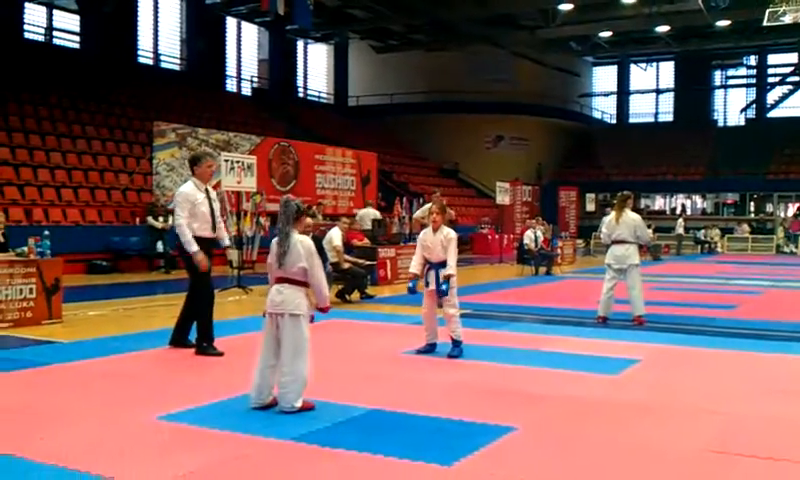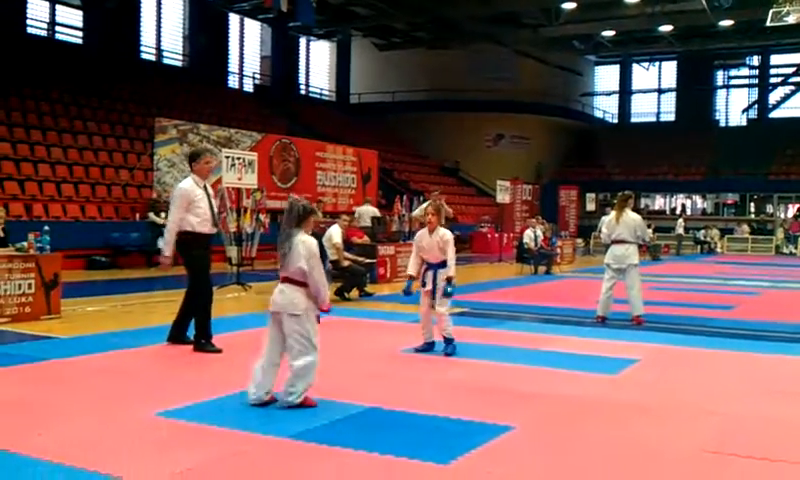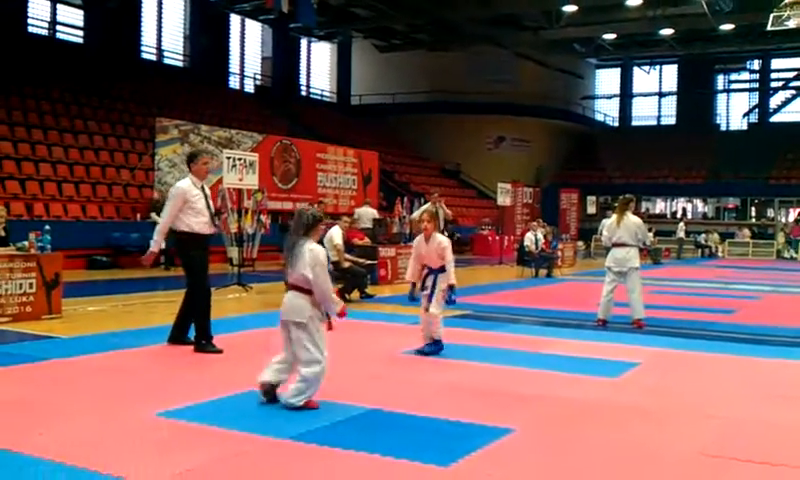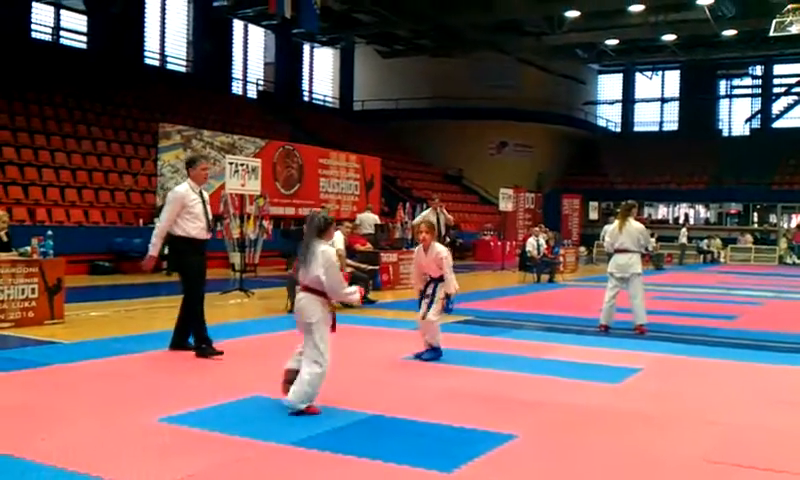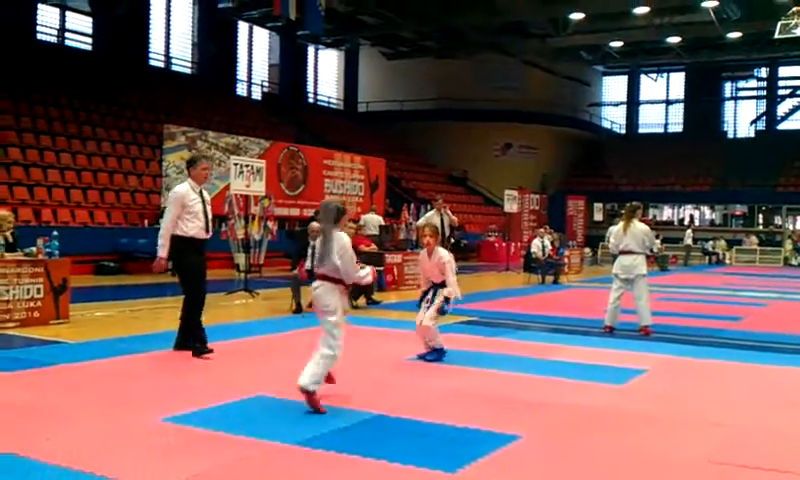
dt=0.1s
person 1, frame 1
left shoulder: (277, 241)
right shoulder: (304, 242)
right elbow: (316, 276)
right wrist: (324, 301)
left hip: (275, 296)
right hip: (296, 299)
left knee: (269, 350)
right knee: (296, 353)
left ankle: (261, 397)
right ankle: (290, 401)
person 1, frame 2
left shoulder: (285, 240)
right shoulder: (308, 242)
right elbow: (316, 277)
right wrist: (324, 302)
left hip: (281, 295)
right hip: (298, 300)
left knee: (273, 349)
right knee: (306, 350)
left ankle: (259, 394)
right ankle: (294, 396)
person 1, frame 3
left shoulder: (295, 246)
right shoulder: (316, 251)
right elbow: (322, 288)
left wrist: (329, 304)
right wrist: (337, 307)
left hip: (291, 302)
right hip: (306, 306)
left knee: (292, 351)
right knee: (315, 357)
left ankle: (269, 383)
right ankle: (297, 398)
person 1, frame 4
left shoulder: (308, 249)
right shoulder: (327, 252)
right elbow: (336, 288)
left wrist: (347, 287)
right wrist: (356, 293)
left hip: (303, 300)
right hip: (316, 306)
left knee: (310, 349)
right knee: (317, 358)
left ankle: (293, 370)
right ankle: (299, 401)
person 1, frame 5
left shoulder: (323, 238)
right shoulder: (342, 239)
right elbow: (351, 274)
left wrist: (359, 270)
right wrist: (369, 272)
left hip: (321, 288)
right hip: (332, 293)
left knee: (330, 337)
right knee: (331, 344)
left ankle: (323, 369)
right ankle: (310, 385)
person 2, frame 1
left shoulder: (209, 192)
right shoulder: (185, 192)
left elbow: (217, 222)
right elbow: (181, 225)
left wrist: (227, 244)
right wrist: (195, 252)
left hip: (205, 246)
right hip: (192, 247)
left knee: (197, 293)
right knee: (205, 293)
left ankle: (179, 337)
right ankle: (204, 343)
person 2, frame 2
left shoulder: (207, 188)
right shoulder: (185, 188)
right elbow: (173, 222)
right wrist: (167, 253)
left hip: (204, 242)
right hip: (191, 243)
left knee: (196, 289)
right knee: (204, 290)
left ankle: (178, 333)
right ankle: (202, 339)
person 2, frame 3
left shoulder: (204, 189)
right shoulder: (182, 188)
right elbow: (166, 219)
right wrist: (154, 248)
left hip: (202, 243)
right hip: (189, 243)
left knee: (196, 290)
right knee: (202, 290)
left ankle: (178, 334)
right ankle: (203, 340)
person 2, frame 4
left shoulder: (203, 194)
right shoulder: (180, 193)
right elbow: (163, 224)
right wrist: (153, 253)
left hip: (198, 248)
right hip: (184, 247)
left knee: (194, 295)
right knee: (195, 295)
left ankle: (180, 339)
right ankle: (202, 343)
person 2, frame 5
left shoulder: (203, 194)
right shoulder: (179, 192)
right elbow: (168, 225)
right wrist: (162, 255)
left hip: (198, 246)
right hip: (183, 247)
left knee: (198, 294)
right knee: (193, 294)
left ankle: (185, 339)
right ankle: (198, 340)
person 3, frame 1
left shoulder: (449, 234)
right shoulder: (423, 235)
left elbow: (451, 258)
right elbow: (418, 257)
left wrist: (447, 280)
right wrist: (414, 278)
left hip: (444, 274)
right hip: (429, 273)
left knee: (451, 310)
right knee: (427, 311)
left ankle: (457, 344)
right ankle: (431, 343)
person 3, frame 2
left shoulder: (446, 235)
right shoulder: (420, 235)
left elbow: (450, 259)
right elbow: (415, 258)
left wrist: (449, 281)
right wrist: (410, 279)
left hip: (442, 273)
right hip: (427, 274)
left knee: (441, 309)
right knee: (425, 310)
left ankle: (449, 341)
right ankle: (428, 341)
person 3, frame 3
left shoulder: (442, 241)
right shoulder: (418, 242)
left elbow: (449, 265)
right elbow: (415, 264)
left wrist: (451, 288)
right wrist: (413, 285)
left hip: (442, 278)
right hip: (429, 277)
left knee: (433, 311)
right knee: (424, 311)
left ankle: (437, 342)
right ankle: (429, 342)
person 3, frame 4
left shoulder: (441, 251)
right shoulder: (418, 251)
left elbow: (448, 274)
right elbow: (417, 273)
left wrist: (448, 296)
right wrist: (419, 291)
left hip: (443, 286)
right hip: (430, 285)
left knee: (432, 318)
right knee: (422, 318)
left ankle: (435, 349)
right ankle: (429, 347)
person 3, frame 5
left shoulder: (444, 256)
right shoulder: (423, 255)
left elbow: (450, 279)
left wrist: (446, 300)
right wrist: (423, 294)
left hip: (445, 291)
right hip: (433, 290)
left knee: (427, 322)
right knee: (420, 322)
left ankle: (437, 350)
right ankle: (432, 349)
person 4, frame 1
left shoulder: (611, 217)
right shoulder: (635, 218)
left elbow: (605, 237)
right elbow: (644, 237)
right wrist: (646, 242)
left hip: (614, 252)
right hip: (629, 252)
left knee: (609, 284)
right knee: (634, 285)
left ankle: (602, 314)
right ankle: (638, 315)
person 4, frame 2
left shoulder: (612, 217)
right shoulder: (635, 218)
left elbow: (605, 237)
right elbow: (644, 237)
right wrist: (635, 238)
left hip: (614, 251)
right hip: (629, 252)
left knee: (608, 284)
right knee: (633, 285)
left ankle: (601, 314)
right ankle: (637, 315)
person 4, frame 3
left shoulder: (612, 220)
right shoulder: (636, 221)
left elbow: (605, 240)
right elbow: (644, 238)
left hip: (615, 255)
right hip: (630, 255)
left knee: (609, 287)
right knee: (634, 288)
left ankle: (602, 317)
right ankle: (637, 318)
person 4, frame 4
left shoulder: (615, 226)
right shoulder: (639, 227)
left elbow: (608, 245)
right elbow: (646, 243)
left hip: (617, 260)
right hip: (632, 261)
left knee: (611, 292)
right knee: (636, 294)
left ankle: (604, 323)
right ankle: (639, 324)
person 4, frame 5
left shoulder: (619, 227)
right shoulder: (643, 228)
left elbow: (612, 247)
right elbow: (651, 245)
left hip: (622, 262)
right hip: (637, 262)
left knee: (616, 294)
right knee: (641, 295)
left ankle: (609, 324)
right ankle: (644, 326)
